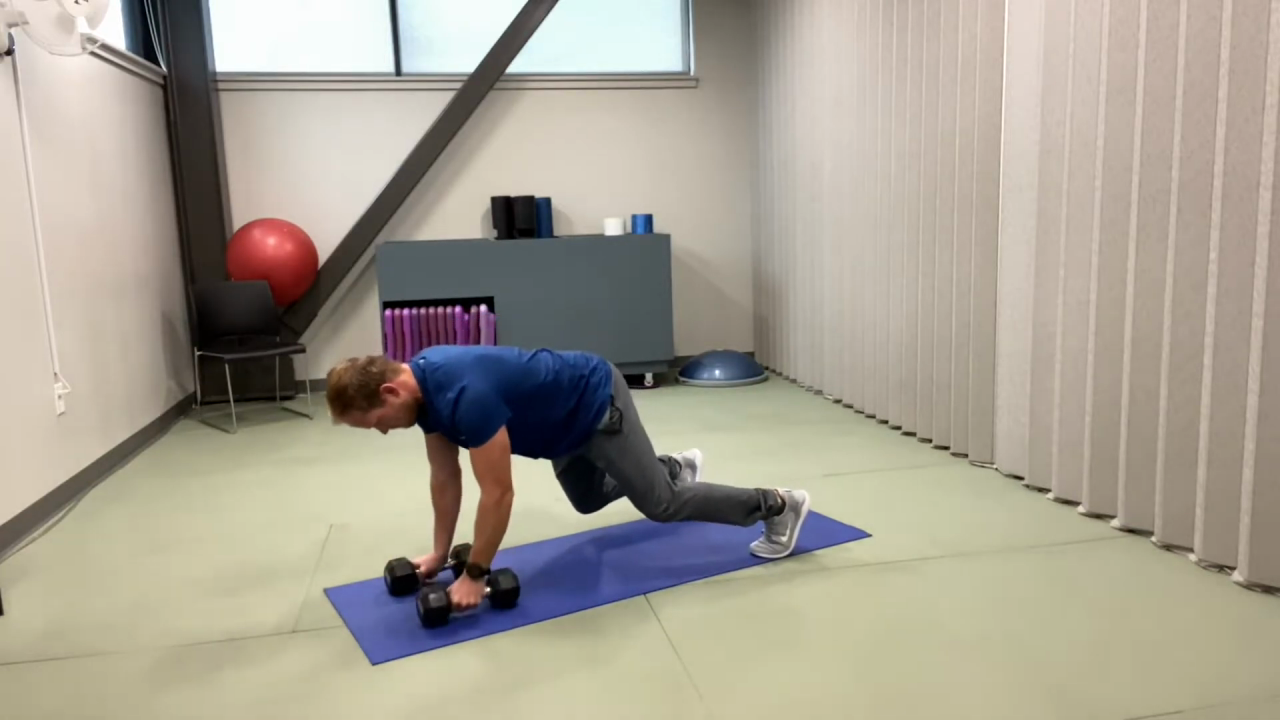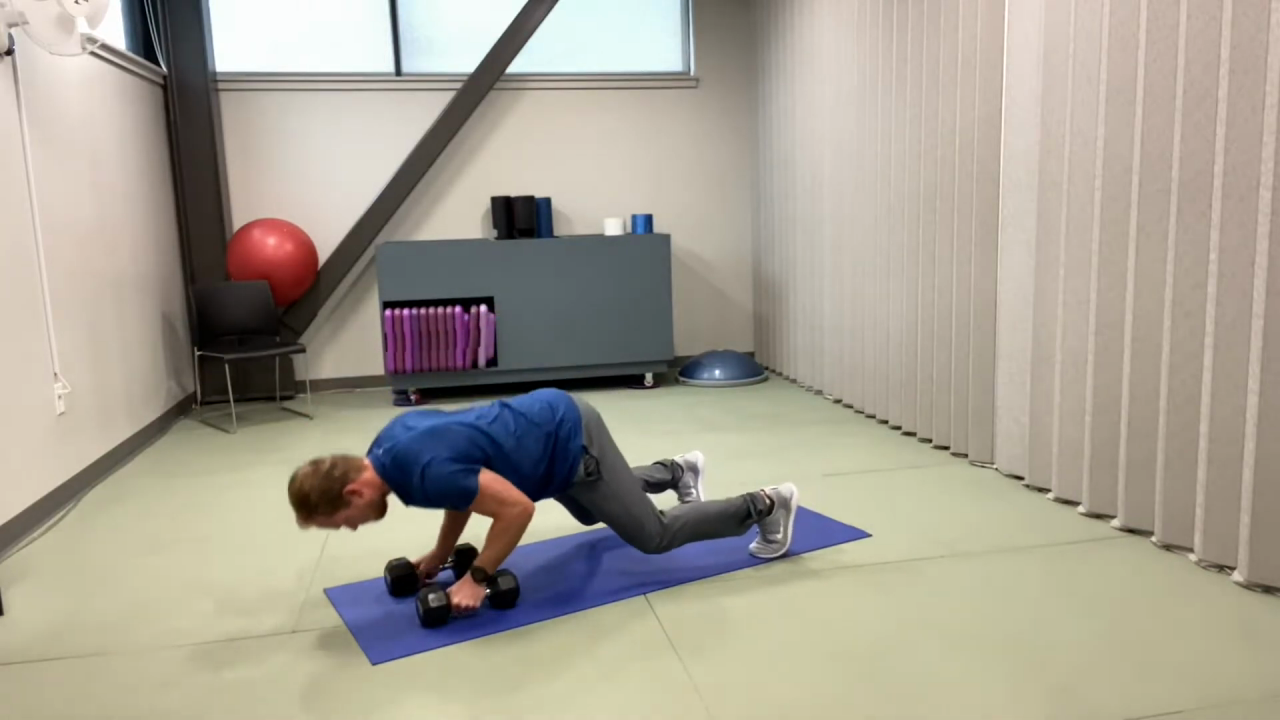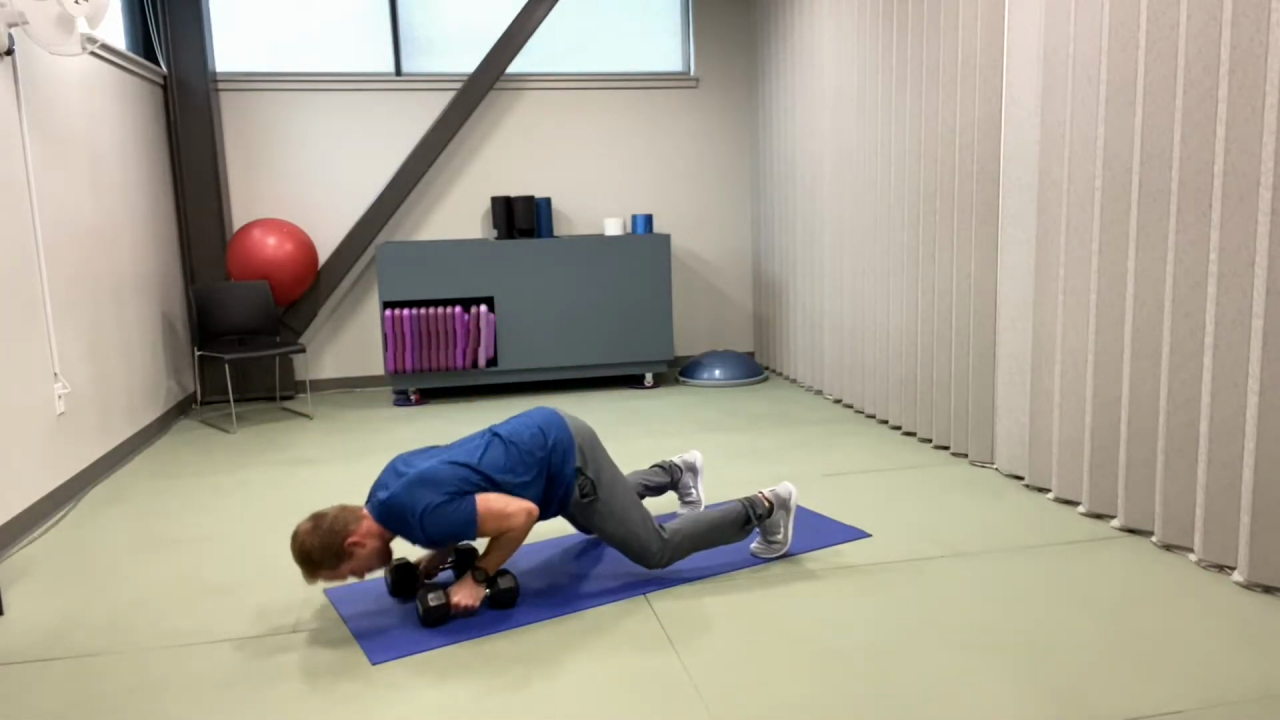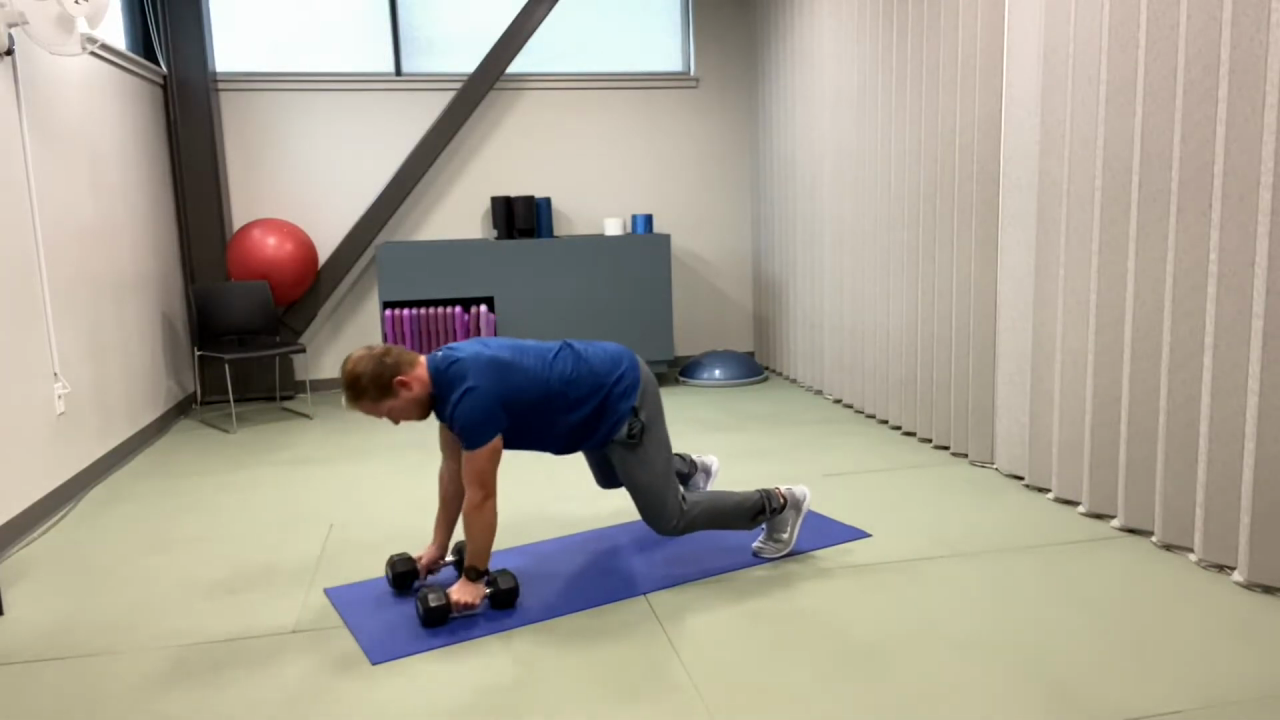
dt=0.5s
person 1, frame 1
left shoulder: (466, 393)
right shoulder: (422, 385)
left elbow: (497, 493)
right elbow: (444, 475)
left wrist: (474, 575)
right wrist: (439, 553)
left hip: (595, 401)
right hip: (566, 415)
left knee: (659, 503)
right knee: (589, 499)
left ankle: (777, 505)
right ankle: (676, 465)
person 1, frame 2
left shoulder: (425, 474)
right shoulder: (388, 449)
left elbow: (518, 508)
left wrist: (477, 578)
right wrist: (441, 554)
left hip: (571, 439)
right hip: (550, 418)
left knee: (654, 533)
right knee: (594, 512)
left ankle: (766, 505)
right ankle: (678, 470)
person 1, frame 3
left shoulder: (423, 513)
right shoulder: (388, 491)
left elbow: (523, 514)
left wrist: (477, 578)
right wrist: (438, 556)
left hip: (565, 458)
right hip: (547, 433)
left knee: (654, 549)
right knee: (595, 518)
left ankle: (765, 506)
right ankle: (677, 472)
person 1, frame 4
left shoulder: (471, 392)
right shoulder: (444, 367)
left elbow: (480, 495)
right elbow: (453, 466)
left wrist: (473, 578)
right wrist: (437, 545)
left hip: (623, 398)
right hip: (603, 385)
left knee: (668, 517)
right knee: (612, 478)
left ankle: (779, 504)
right ankle: (692, 468)
